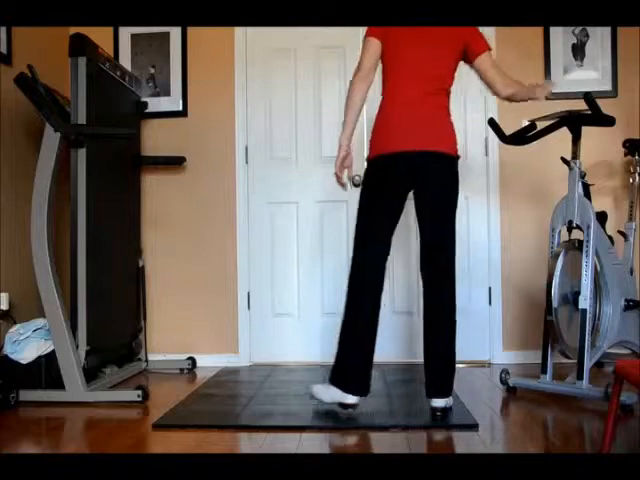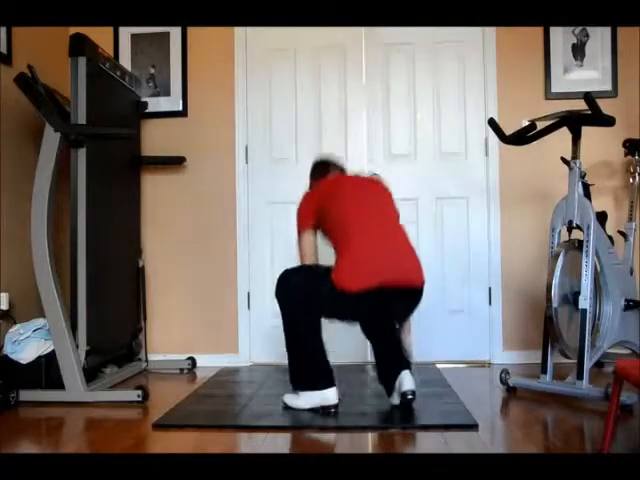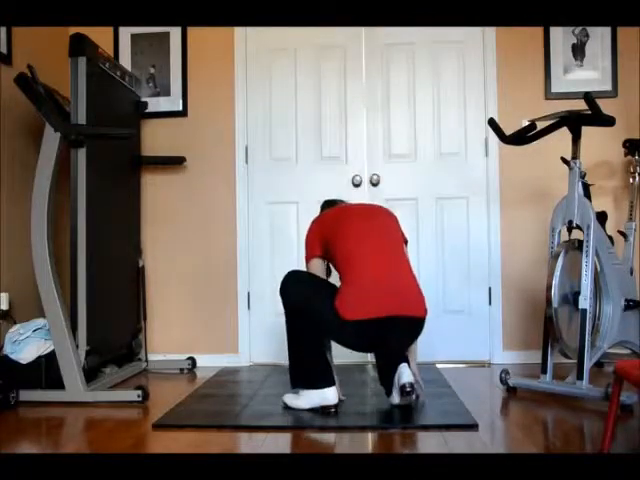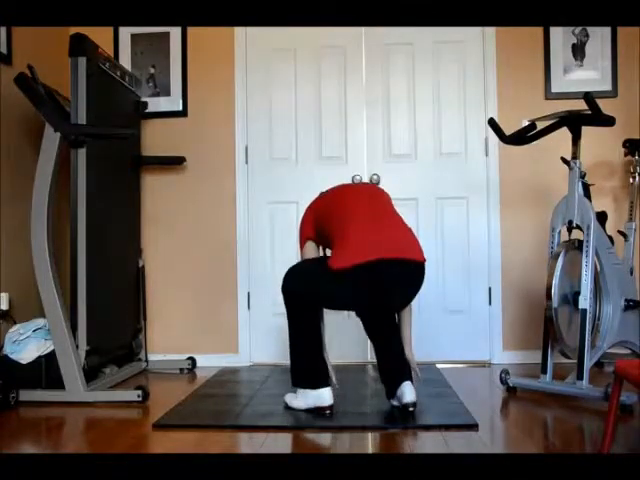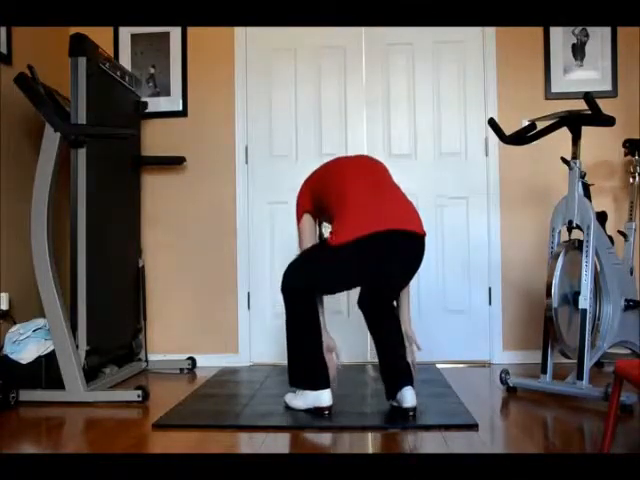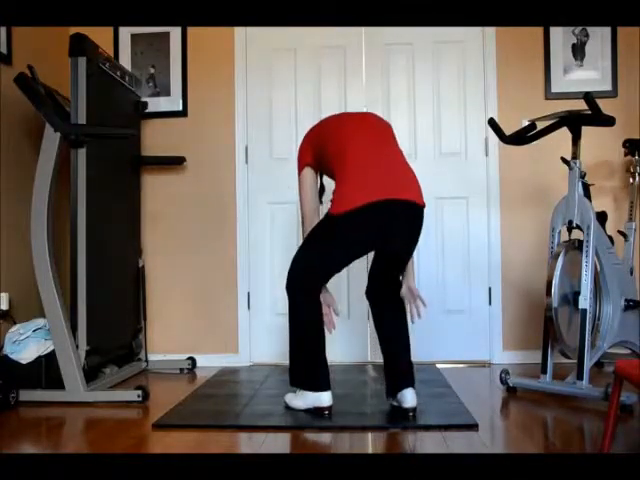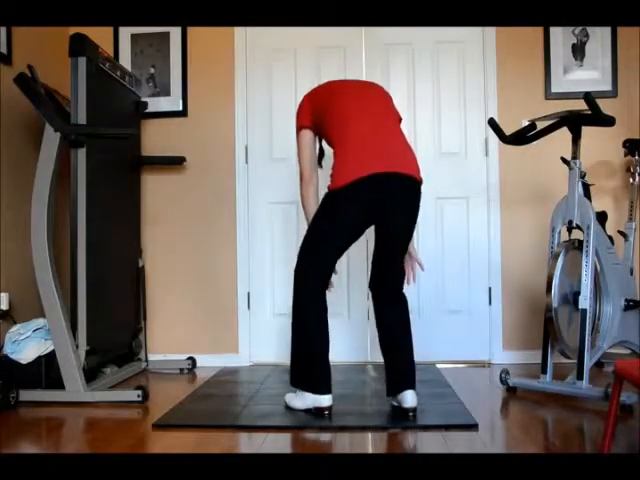
dt=0.7s
person 1, frame 1
left shoulder: (385, 28)
right shoulder: (463, 31)
left elbow: (362, 77)
right elbow: (504, 88)
left wrist: (345, 142)
right wrist: (538, 91)
left hip: (390, 150)
right hip: (440, 152)
left knee: (369, 263)
right knee: (439, 271)
left ankle: (348, 383)
right ankle: (440, 390)
person 1, frame 2
left shoulder: (313, 196)
right shoulder: (376, 185)
left elbow: (309, 268)
right wrist: (400, 321)
left hip: (359, 287)
right hip: (412, 287)
left knee: (290, 286)
right knee: (377, 313)
left ankle: (318, 387)
right ankle: (399, 376)
person 1, frame 3
left shoulder: (320, 224)
right shoulder: (386, 214)
left elbow: (317, 292)
left wrist: (327, 368)
right wrist: (409, 358)
left hip: (359, 323)
right hip: (411, 323)
left knee: (293, 286)
left ankle: (319, 388)
right ankle: (398, 370)
person 1, frame 4
left shoulder: (315, 211)
right shoulder: (377, 194)
left elbow: (314, 285)
left wrist: (320, 351)
right wrist: (406, 343)
left hip: (359, 268)
right hip: (413, 267)
left knee: (295, 285)
right knee: (377, 309)
left ankle: (315, 389)
right ankle: (401, 385)
person 1, frame 5
left shoulder: (312, 186)
right shoulder: (374, 166)
left elbow: (313, 264)
left wrist: (322, 333)
right wrist: (404, 320)
left hip: (360, 241)
right hip: (412, 239)
left knee: (295, 284)
right knee: (378, 302)
left ankle: (315, 389)
right ankle: (402, 388)
person 1, frame 6
left shoulder: (313, 139)
right shoulder: (379, 124)
left elbow: (310, 217)
left wrist: (321, 287)
right wrist: (407, 277)
left hip: (358, 208)
right hip: (411, 206)
left knee: (301, 282)
right knee: (385, 290)
left ankle: (315, 390)
right ankle: (404, 389)
person 1, frame 7
left shoulder: (312, 101)
right shoulder: (378, 92)
left elbow: (308, 176)
left wrist: (319, 238)
right wrist: (405, 240)
left hip: (356, 183)
right hip: (407, 179)
left knee: (310, 278)
right knee: (389, 285)
left ankle: (316, 391)
right ankle: (404, 389)
